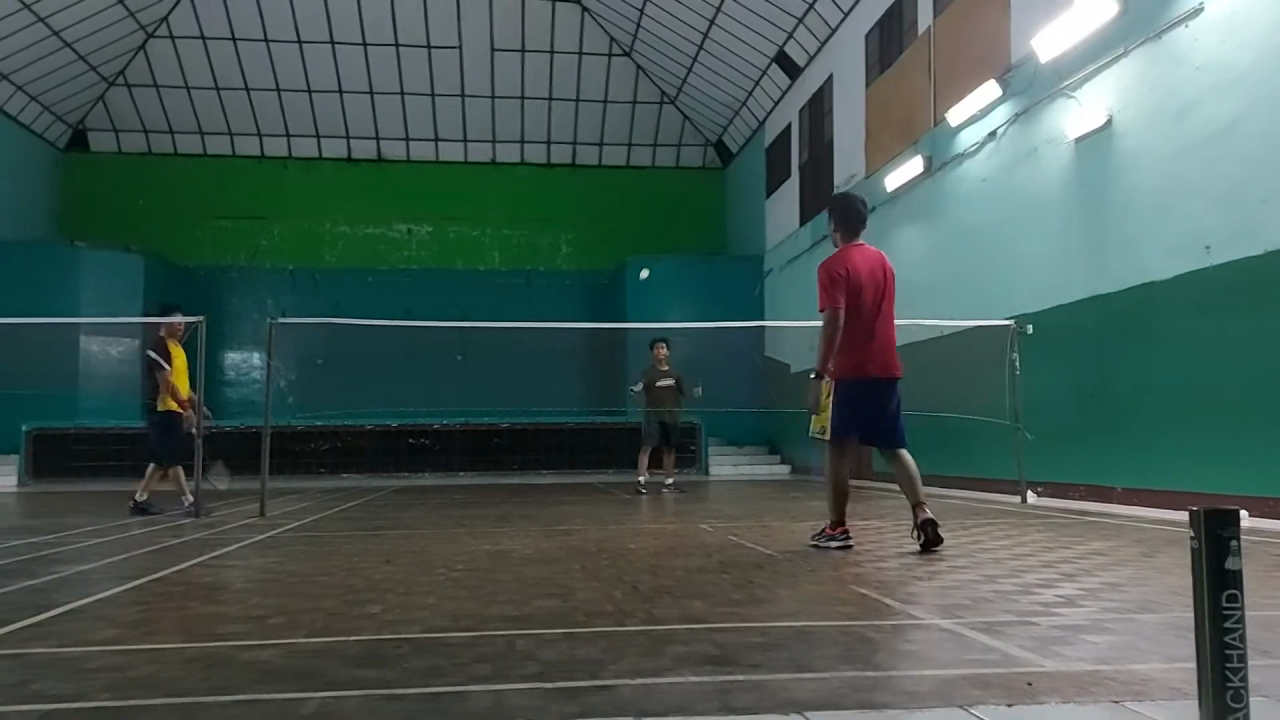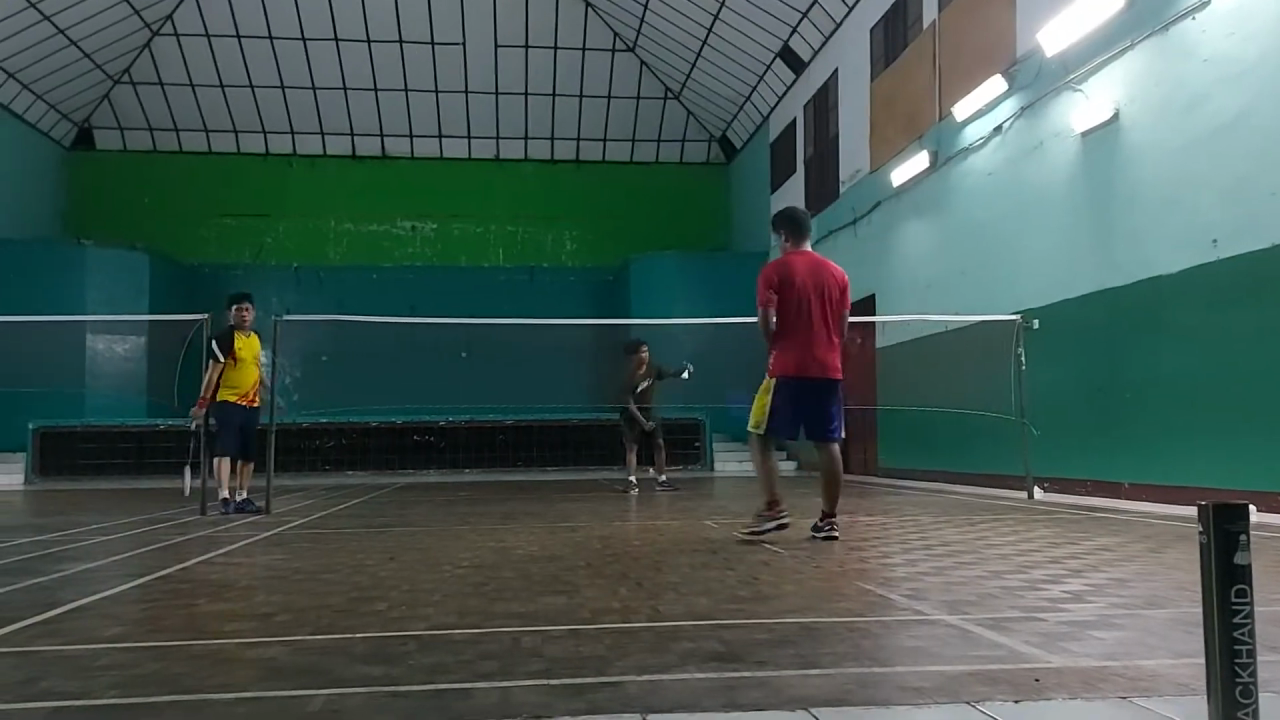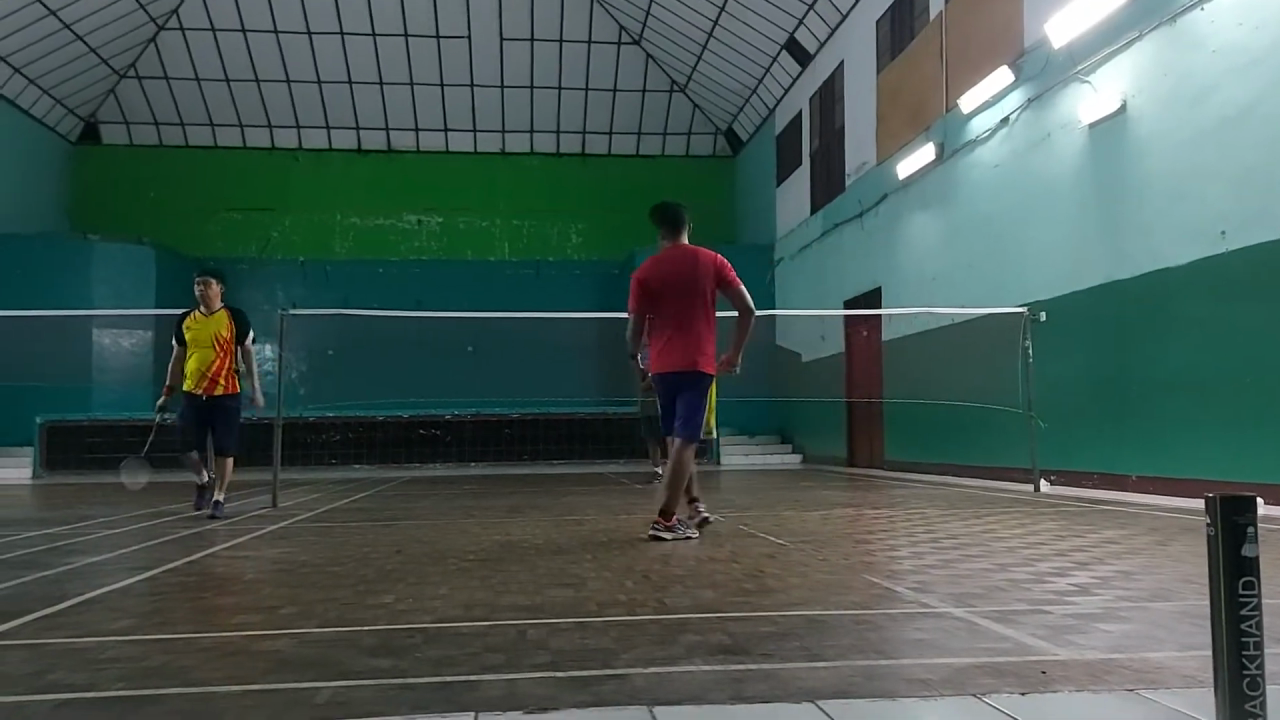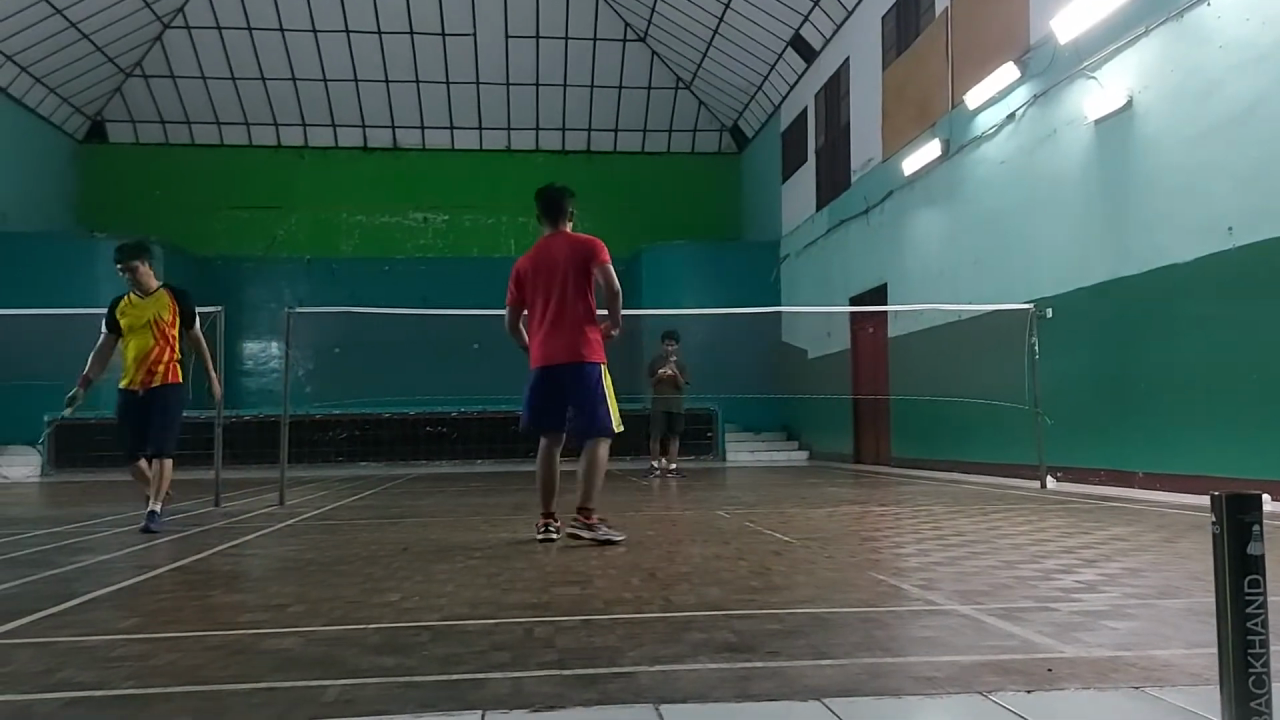
dt=1s
person 1, frame 1
left shoulder: (833, 266)
right shoulder: (883, 263)
left elbow: (834, 324)
left wrist: (819, 375)
left hip: (848, 372)
right hip: (885, 370)
left knee: (839, 448)
right knee: (893, 446)
left ankle: (836, 528)
right ankle: (922, 514)
person 1, frame 2
left shoulder: (774, 271)
right shoulder: (837, 273)
left elbow: (766, 323)
right elbow: (840, 328)
left hip: (789, 371)
right hip: (828, 370)
left knee: (762, 439)
right knee: (828, 445)
left ankle: (774, 509)
right ankle: (829, 519)
person 1, frame 3
left shoulder: (645, 272)
right shoulder: (712, 262)
left elbow: (635, 328)
right elbow: (747, 310)
left wrist: (635, 355)
right wrist: (735, 353)
left hip: (662, 366)
right hip: (697, 364)
left knee: (676, 436)
right knee: (685, 441)
left ankle: (693, 504)
right ankle: (666, 519)
person 1, frame 4
left shoulder: (525, 262)
right shoulder: (589, 246)
left elbow: (512, 322)
right elbow: (613, 288)
right wrist: (613, 324)
left hip: (544, 361)
right hip: (583, 356)
left knee: (549, 440)
right knee: (598, 435)
left ankle: (547, 519)
right ankle: (586, 516)
person 2, frame 1
left shoulder: (178, 347)
right shoulder: (159, 348)
right elbow: (167, 382)
left wrist: (195, 404)
right wrist: (186, 407)
left hip: (175, 410)
right hip: (164, 410)
left knee: (162, 459)
right knee: (173, 458)
left ankle: (139, 500)
right ankle: (188, 501)
person 2, frame 2
left shoulder: (256, 339)
right shoulder: (225, 338)
right elbow: (213, 372)
right wrist: (202, 403)
left hip: (251, 405)
right hip: (227, 403)
left knee: (248, 455)
right knee: (224, 450)
left ankle: (241, 499)
right ankle: (224, 498)
person 2, frame 3
left shoulder: (235, 317)
right shoulder: (186, 320)
left elbow: (248, 354)
right elbow: (177, 358)
left wrist: (255, 388)
right wrist: (167, 392)
left hip: (224, 394)
right hip: (191, 393)
left knee: (224, 449)
right knee: (187, 446)
left ankle: (218, 499)
right ankle: (205, 481)
person 2, frame 4
left shoulder: (176, 298)
right shoulder: (118, 306)
left elbow: (196, 338)
right elbow: (104, 347)
left wrist: (212, 377)
right wrist: (83, 384)
left hip: (167, 386)
right hip: (130, 388)
left knee: (162, 449)
right knee: (134, 454)
left ankle: (155, 510)
right ankle: (156, 492)
